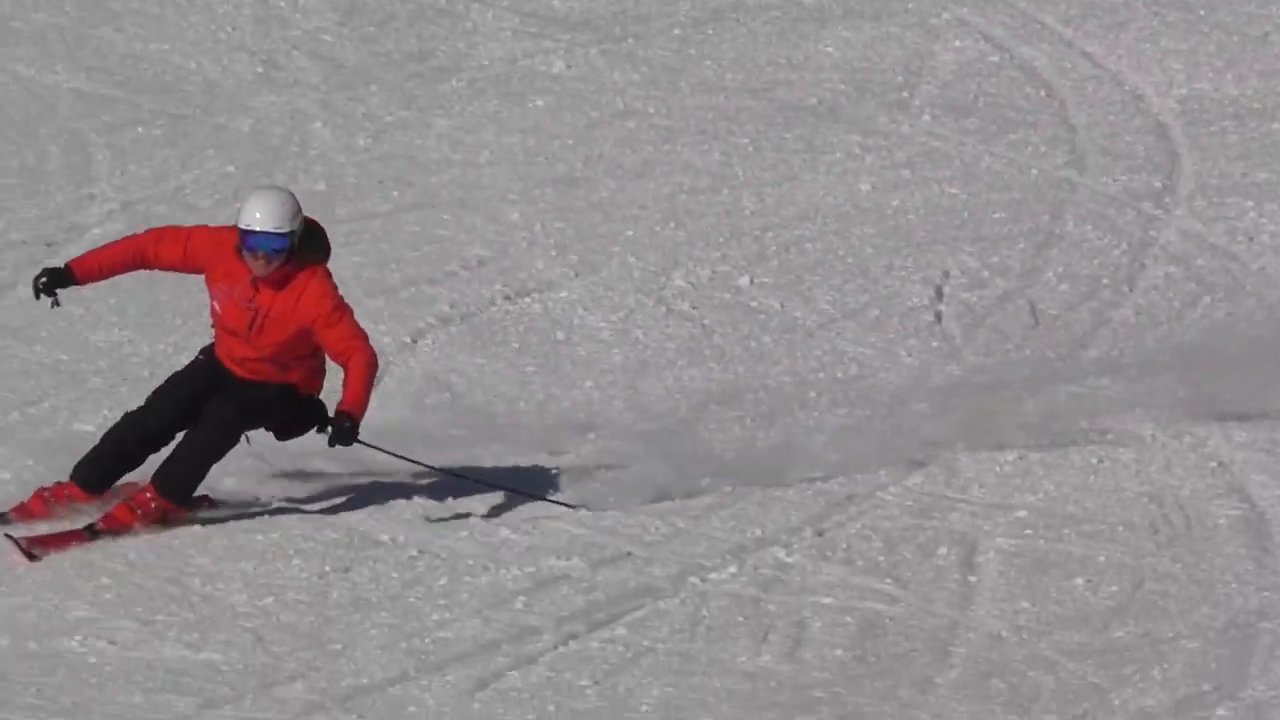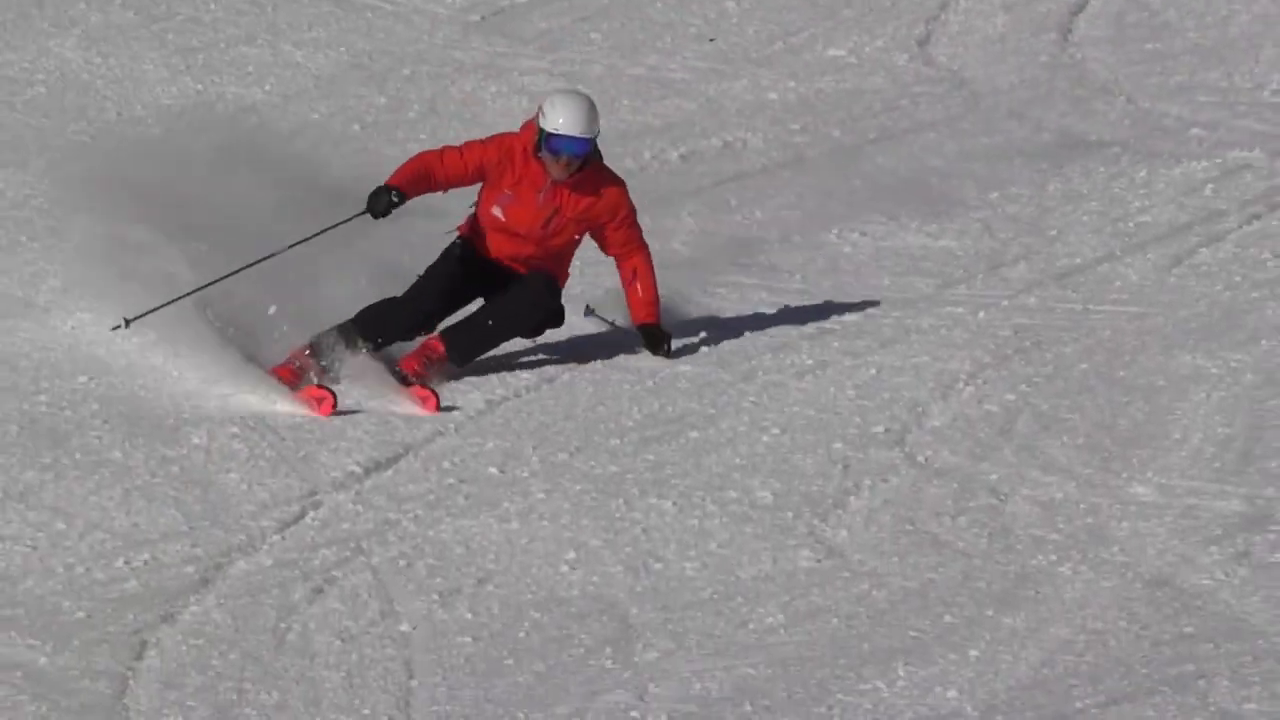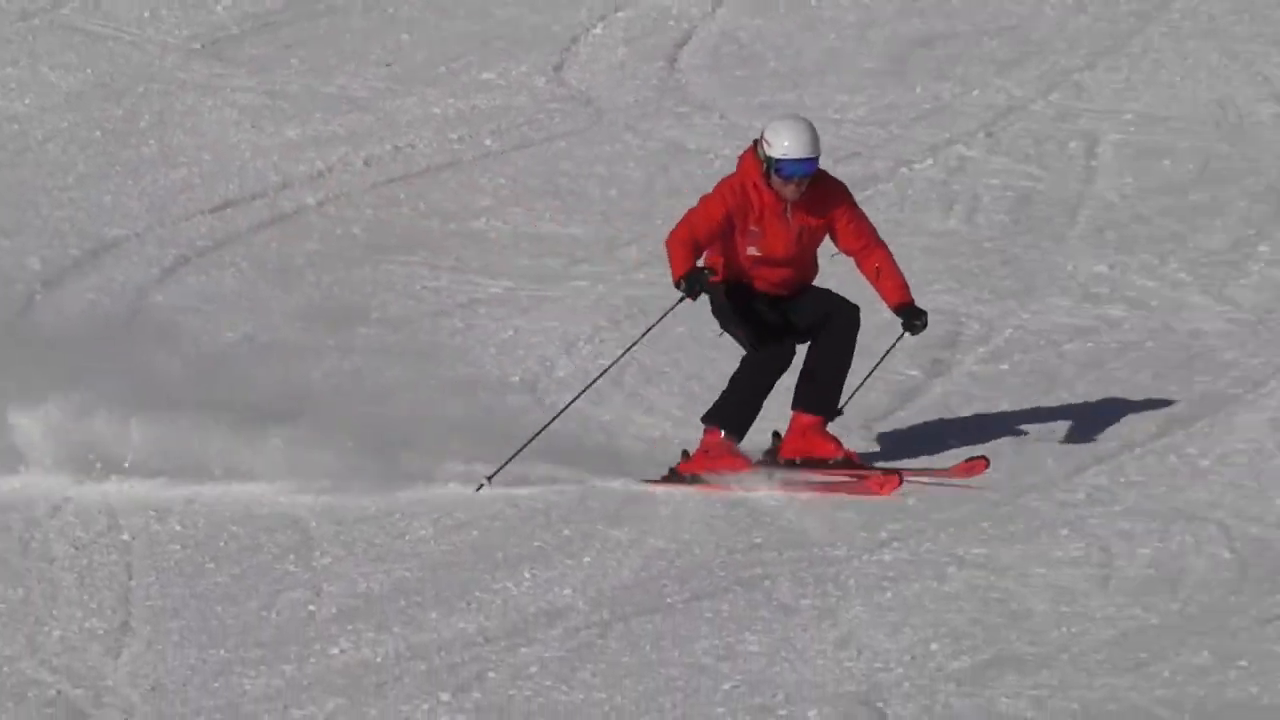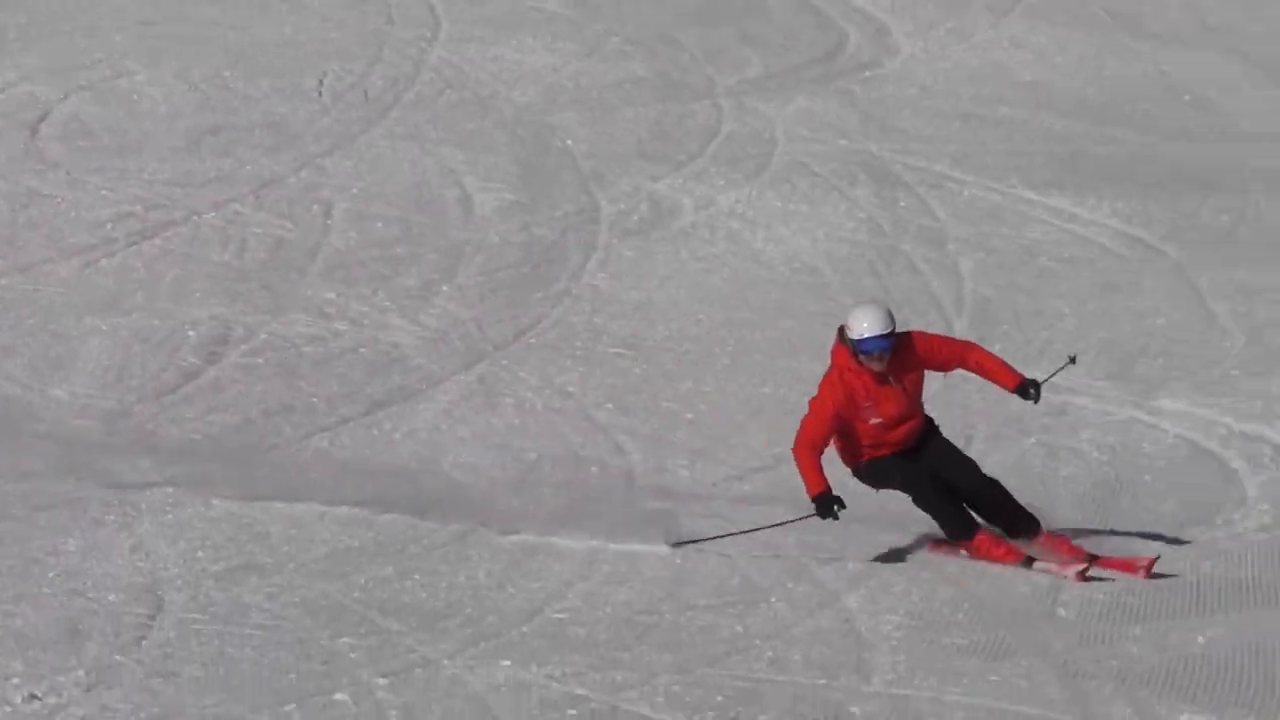
dt=0.5s
person 1, frame 1
left shoulder: (314, 291)
right shoulder: (221, 247)
left elbow: (359, 354)
right elbow: (151, 245)
left wrist: (349, 414)
right wrist: (72, 272)
left hip: (282, 390)
right hip: (225, 365)
left knee: (223, 416)
right knee: (151, 419)
left ankle: (158, 498)
right ankle: (74, 491)
person 1, frame 2
left shoulder: (604, 192)
right shoulder: (506, 151)
left elbow: (632, 254)
right elbow: (438, 164)
left wrist: (647, 321)
right wrist: (395, 188)
left hip: (532, 277)
right hip: (476, 254)
left knee: (538, 297)
right knee: (416, 308)
left ankle: (435, 355)
right ankle: (319, 353)
person 1, frame 3
left shoulder: (828, 193)
right shoulder: (736, 193)
left elbow: (867, 247)
right elbow: (683, 237)
left wrist: (902, 303)
right wrist: (686, 274)
left hip: (793, 294)
right hip: (738, 293)
left knee: (844, 316)
right knee: (775, 351)
left ankle: (805, 434)
right ankle: (715, 444)
person 1, frame 4
left shoulder: (912, 348)
right shoulder: (839, 386)
left elbow: (967, 353)
right elbow: (806, 443)
left wrist: (1016, 383)
right wrist: (819, 493)
left hip: (919, 438)
right hip: (874, 460)
left knee: (974, 483)
right knee: (922, 483)
left ankle: (1034, 535)
right ankle: (974, 539)
